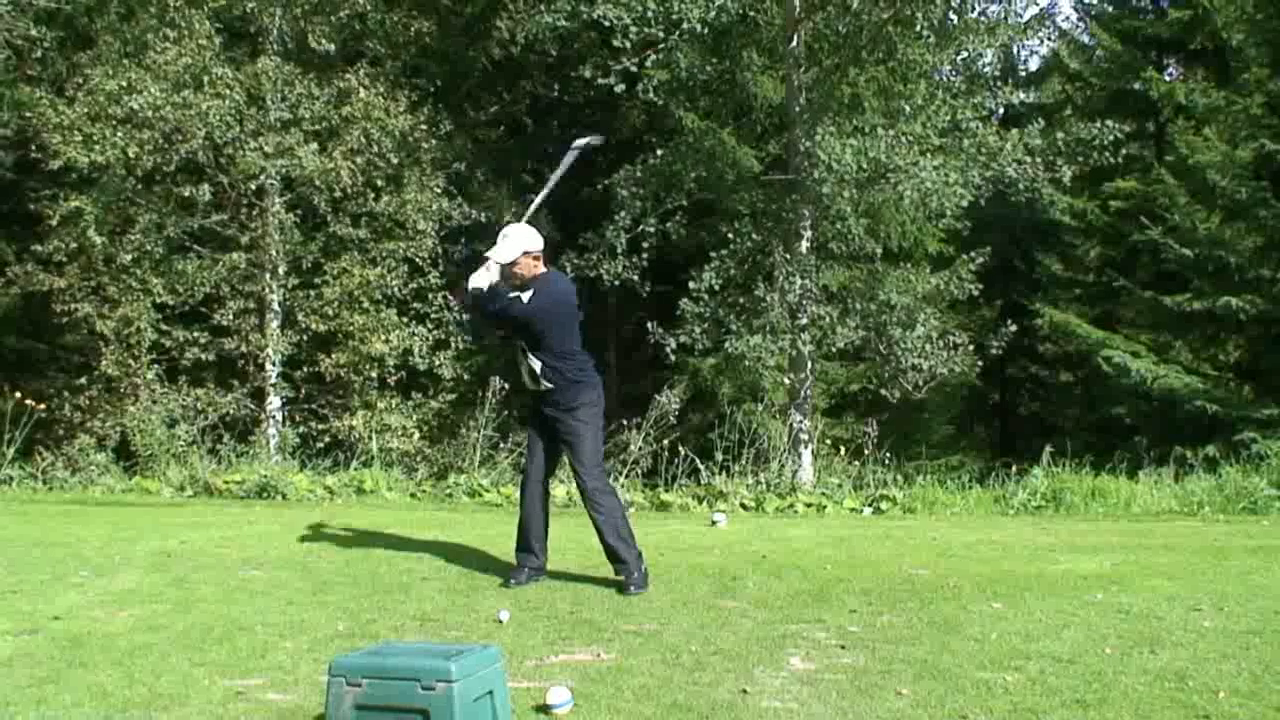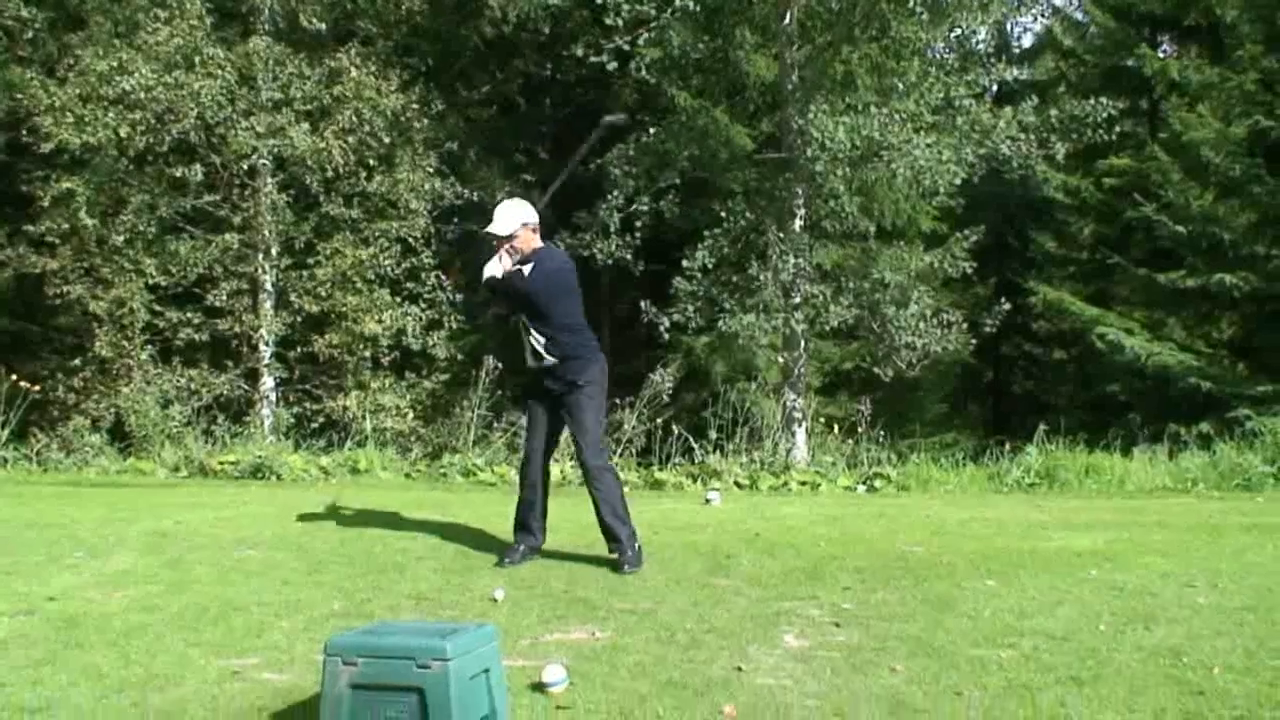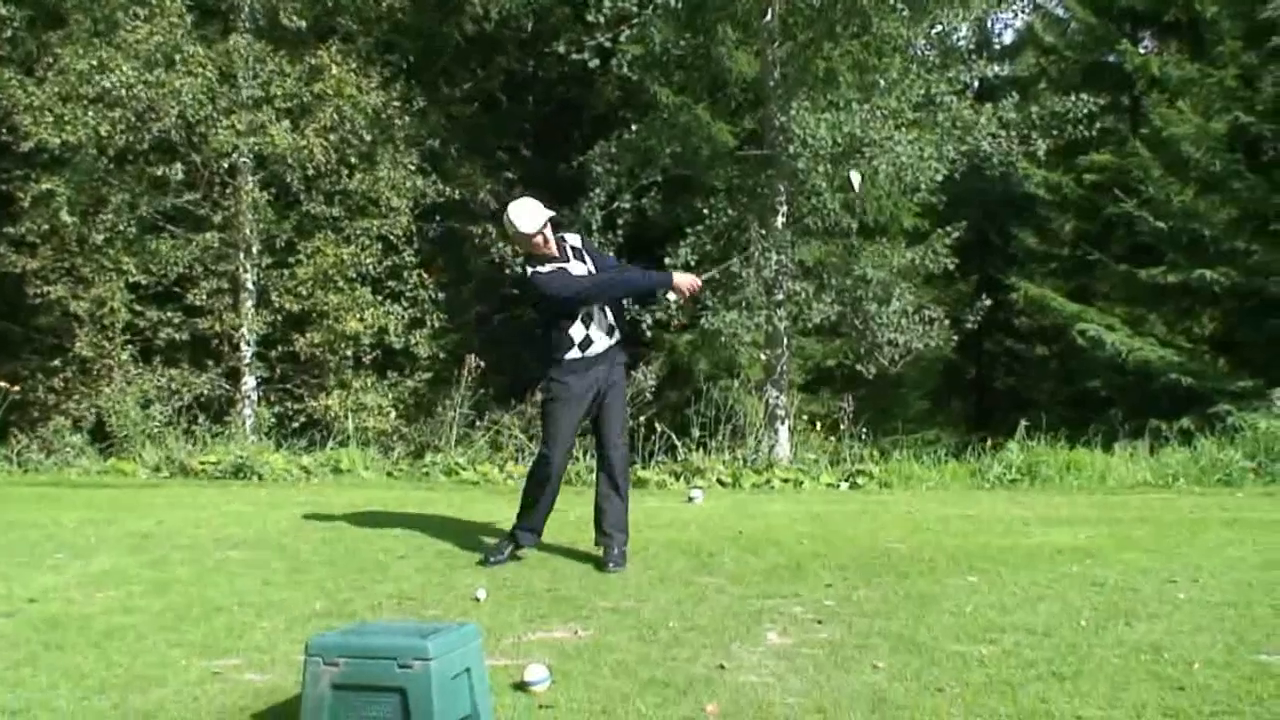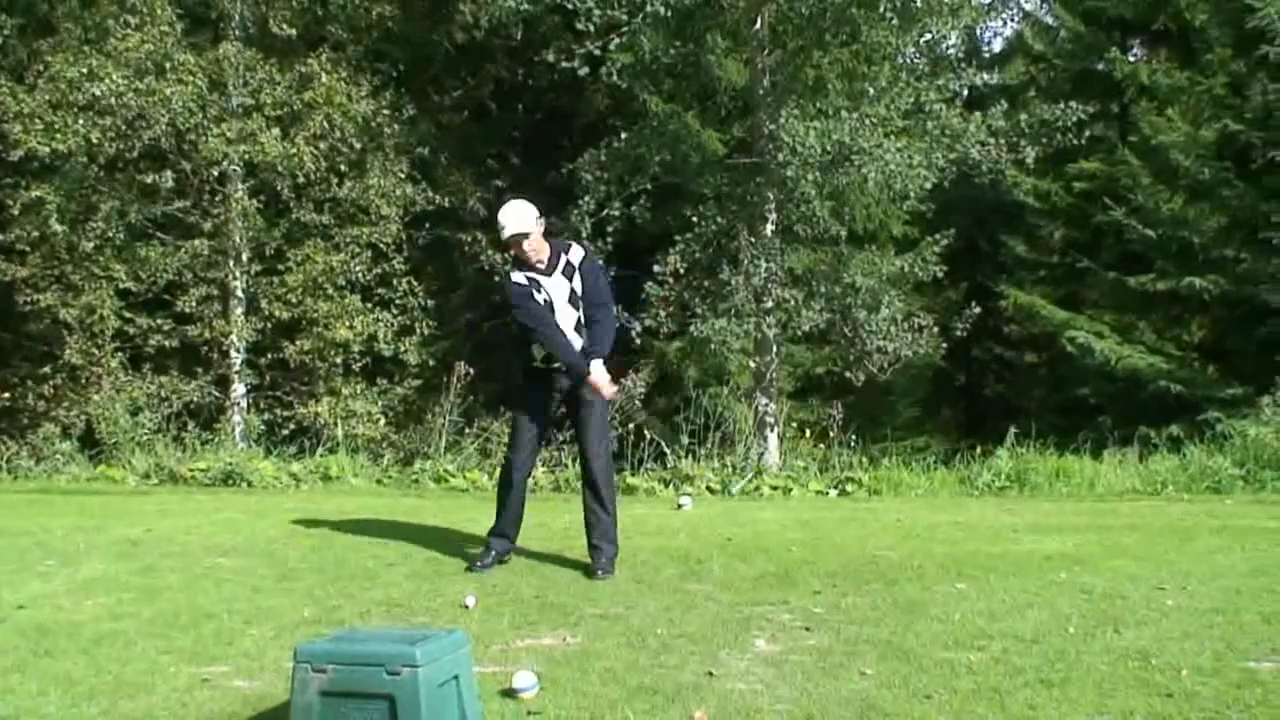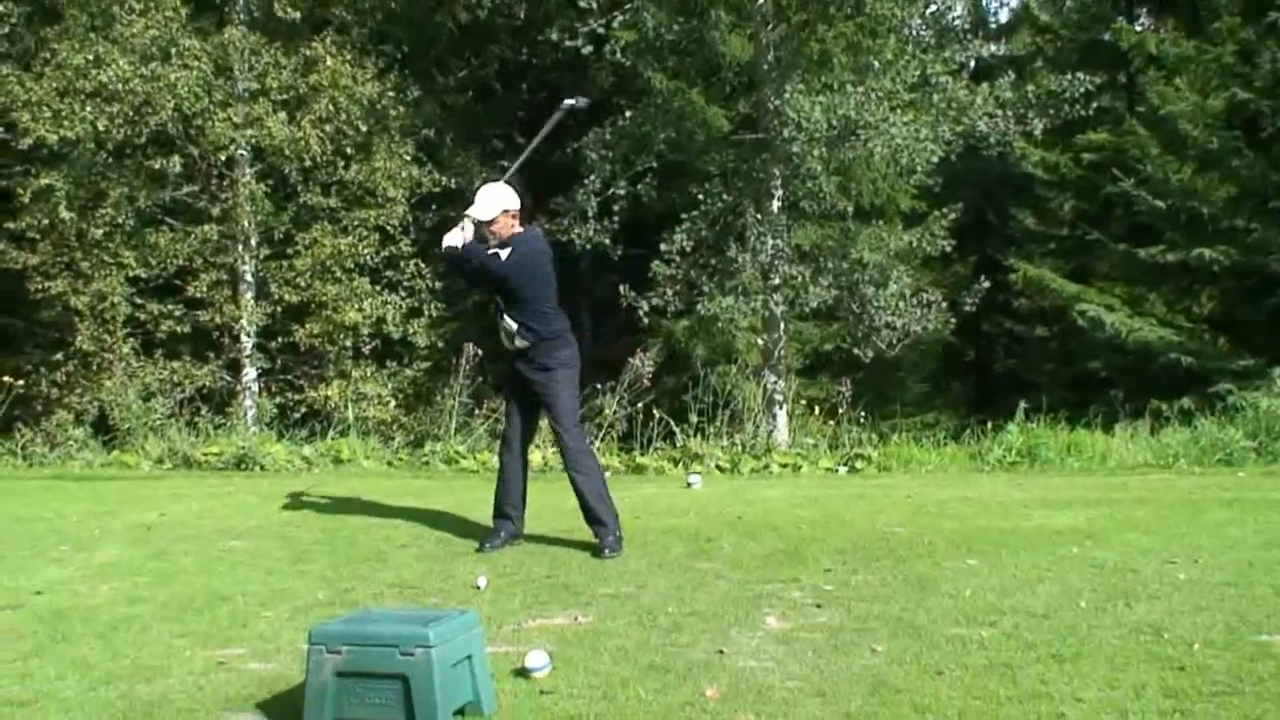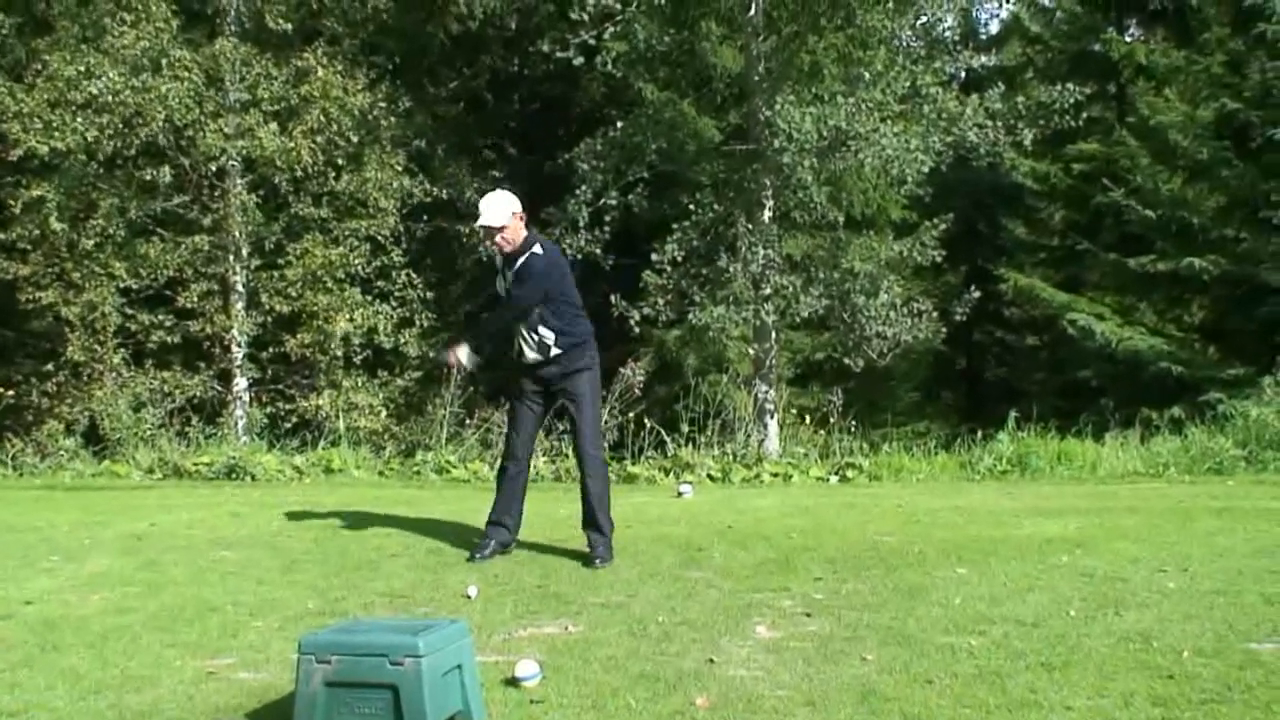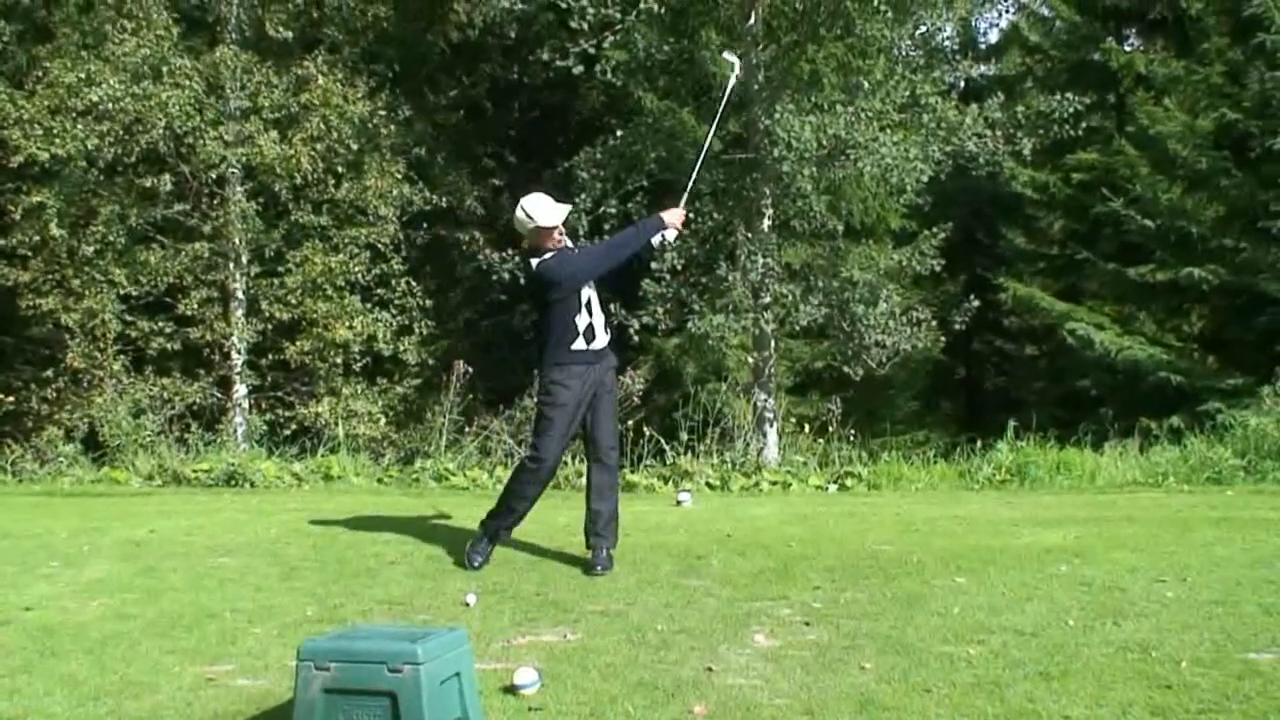
dt=0.5s
person 1, frame 1
left shoulder: (530, 305)
right shoulder: (556, 282)
left elbow: (487, 306)
left wrist: (487, 278)
right wrist: (496, 276)
left hip: (577, 401)
right hip: (547, 399)
left knee: (593, 483)
right knee: (533, 480)
left ankle: (632, 567)
right ankle: (531, 561)
person 1, frame 2
left shoulder: (535, 275)
right shoulder: (542, 262)
left elbow: (495, 286)
left wrist: (496, 269)
left hip: (581, 376)
right hip: (546, 376)
left knee: (593, 461)
right knee: (533, 458)
left ankle: (625, 546)
right ankle: (528, 539)
person 1, frame 3
left shoulder: (575, 244)
right shoulder: (539, 278)
left elbow: (618, 275)
right elbow: (599, 289)
left wrist: (664, 282)
right wrist: (666, 280)
left hip: (609, 361)
right hip: (569, 373)
left knee: (614, 452)
right knee: (552, 456)
left ankle: (613, 541)
right ankle: (522, 536)
person 1, frame 4
left shoulder: (578, 258)
right shoulder: (515, 281)
left elbow: (603, 314)
right elbow: (544, 335)
left wrist: (595, 361)
right wrist: (585, 370)
left hip: (587, 374)
right hip: (542, 377)
left knee: (597, 461)
right knee: (518, 461)
left ankle: (603, 550)
right ankle: (501, 540)
person 1, frame 5
left shoulder: (508, 262)
right shoulder: (529, 240)
left elbow: (474, 268)
right elbow: (482, 262)
left wrist: (455, 245)
right wrist: (466, 242)
left hip: (552, 359)
right hip: (523, 359)
left knee: (572, 442)
right knee: (512, 443)
left ankle: (607, 529)
right ankle: (508, 523)
person 1, frame 6
left shoulder: (542, 256)
right shoulder: (509, 266)
right elbow: (504, 318)
left wrist: (470, 347)
right wrist: (475, 346)
left hip: (576, 364)
right hip: (533, 368)
left knee: (589, 450)
right knee: (516, 451)
left ankle: (600, 539)
right ankle: (500, 533)
person 1, frame 7
left shoulder: (562, 245)
right shoulder: (546, 269)
left elbow: (608, 254)
right elbow: (605, 256)
left wrist: (656, 232)
right wrist: (657, 221)
left hip: (601, 362)
right hip: (565, 371)
left knee: (605, 453)
right knee: (544, 457)
left ankle: (601, 545)
right ankle: (493, 531)
